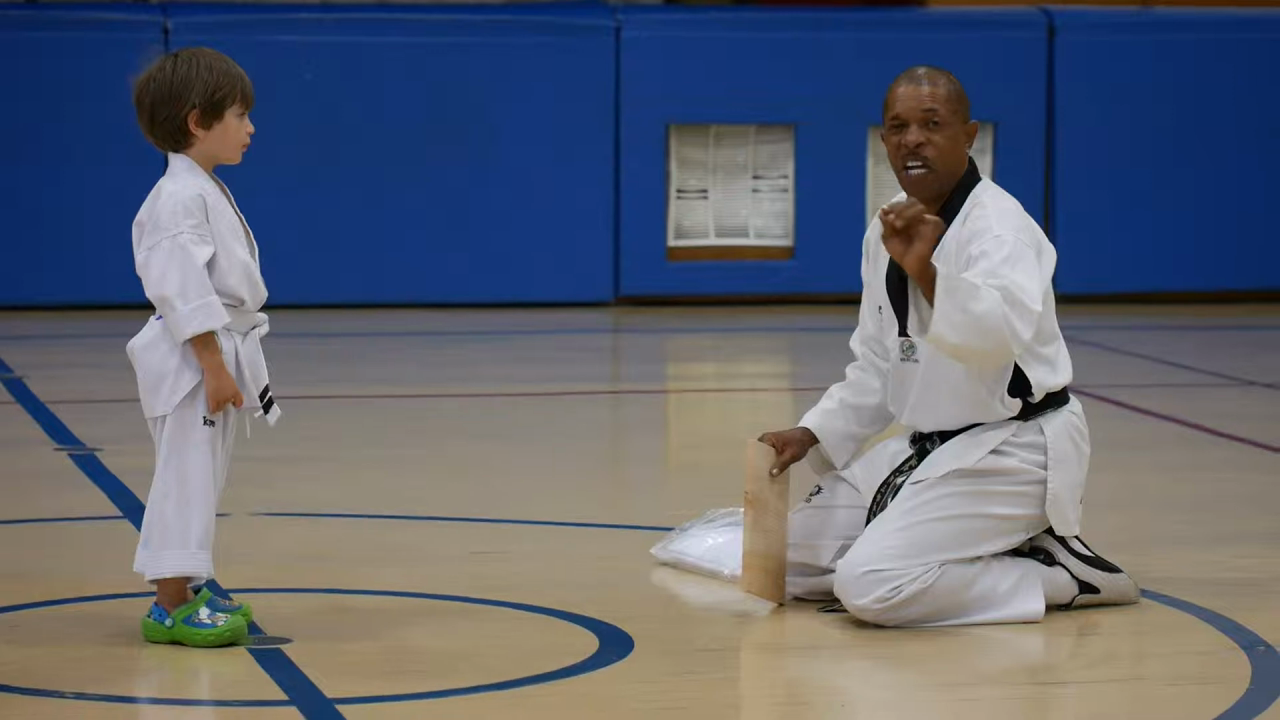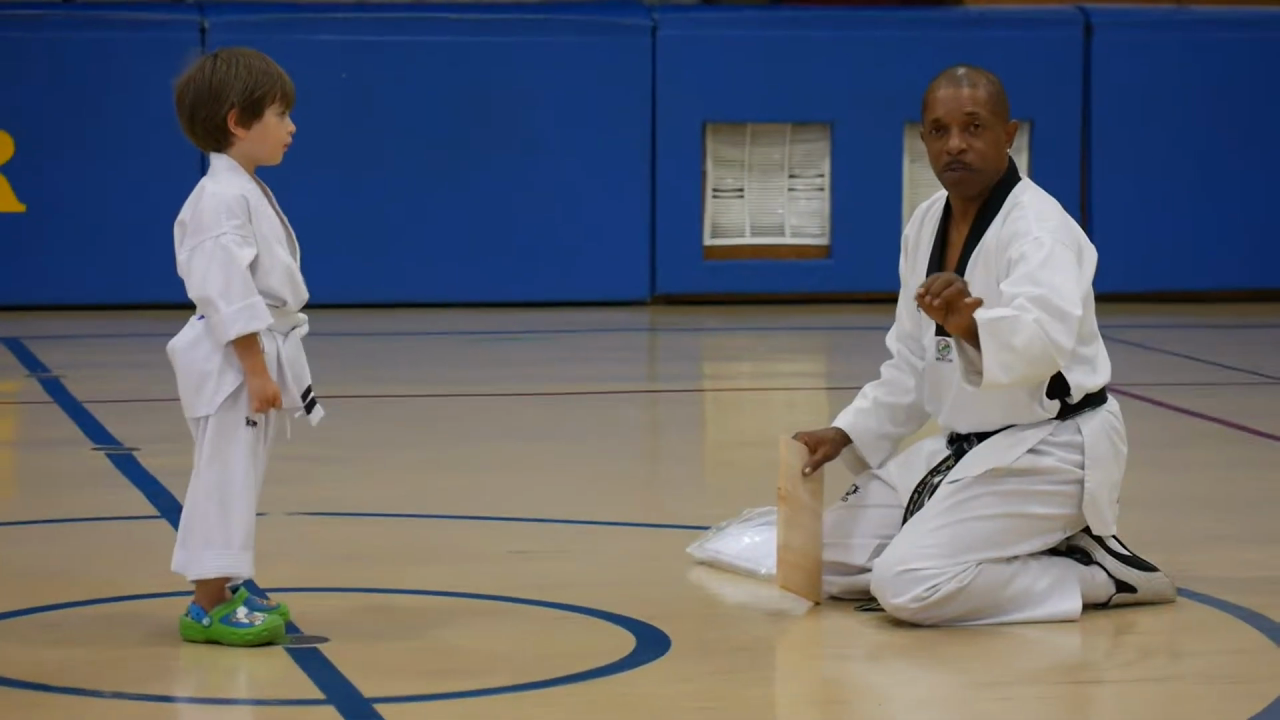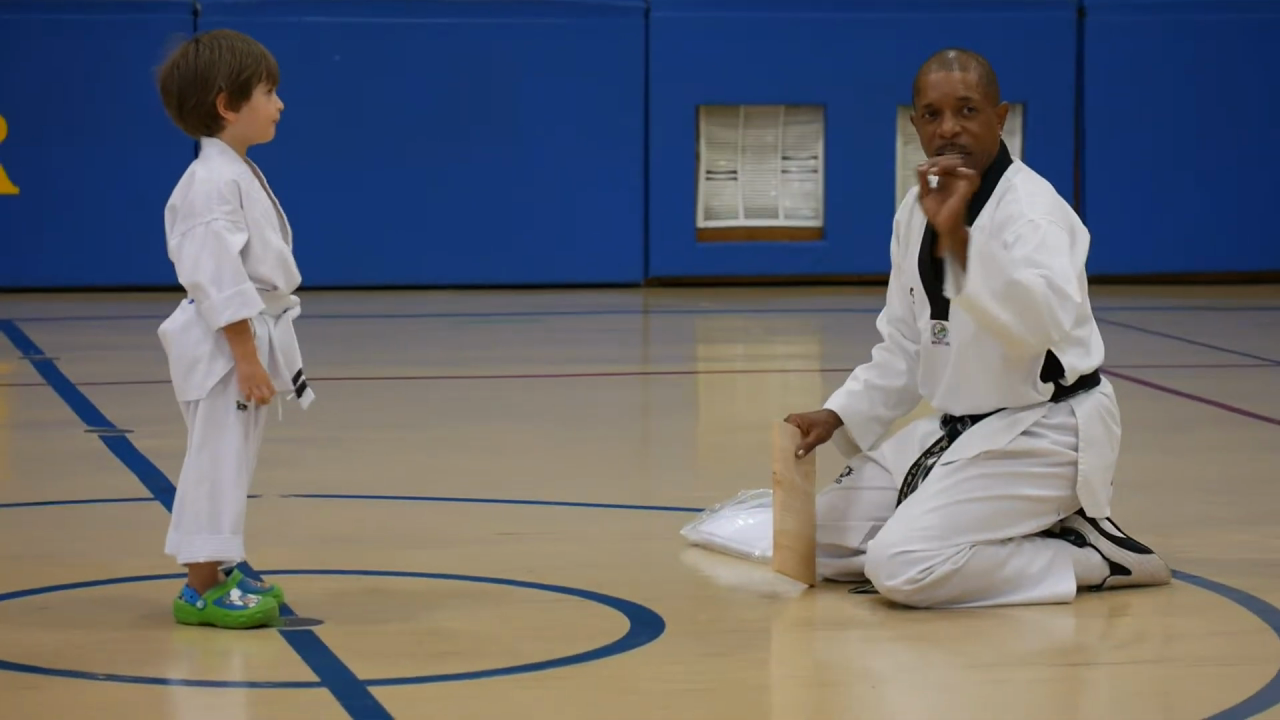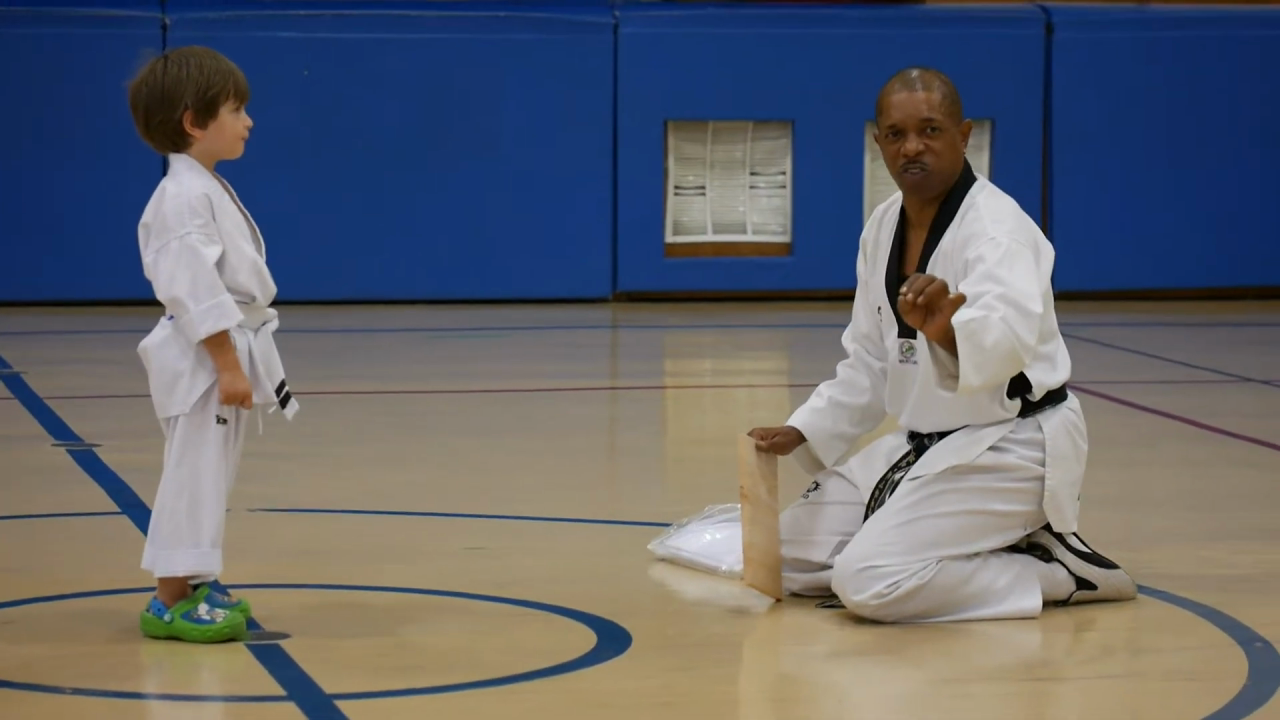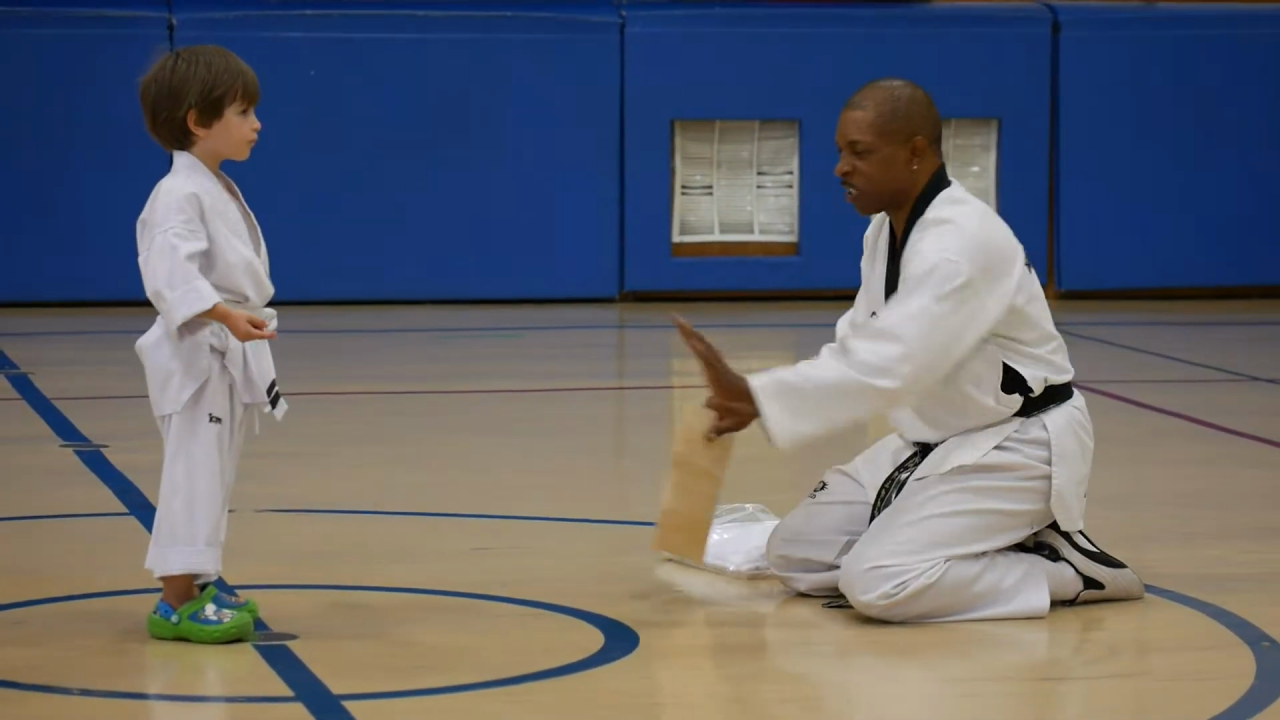
dt=1s
person 1, frame 1
left shoulder: (206, 192)
right shoulder: (180, 197)
right elbow: (183, 293)
right wrist: (215, 367)
left hip: (216, 357)
right hip: (194, 360)
left knee: (203, 476)
right knee: (186, 477)
left ankle: (189, 588)
right ankle: (171, 606)
person 1, frame 2
left shoulder: (247, 192)
right shoulder: (222, 197)
right elbow: (226, 294)
right wrist: (257, 370)
left hip: (256, 359)
right hip: (232, 361)
left knee: (239, 476)
right knee: (225, 476)
left ankle: (226, 587)
right ankle: (208, 605)
person 1, frame 3
left shoulder: (238, 174)
right shoulder: (213, 181)
right elbow: (218, 281)
right wrist: (247, 357)
left hip: (249, 342)
right hip: (224, 345)
left knee: (233, 460)
right knee: (216, 461)
left ankle: (221, 571)
right ankle: (201, 588)
person 1, frame 4
left shoulder: (209, 190)
right shoulder: (184, 197)
right elbow: (195, 292)
right wrist: (228, 364)
left hip: (226, 356)
right hip: (204, 358)
left knee: (212, 473)
right knee: (194, 474)
left ankle: (194, 584)
right ankle: (170, 600)
person 1, frame 5
left shoulder: (219, 190)
right shoulder: (180, 194)
right elbow: (169, 273)
left wrist: (240, 325)
right wrist: (226, 317)
left hip: (227, 353)
right hip: (198, 354)
left knee: (214, 473)
right knee: (194, 473)
left ankle: (198, 584)
right ankle: (177, 601)
person 2, frame 1
left shoulder: (999, 225)
right shoulder: (894, 224)
left elbow: (1000, 332)
right elbow: (878, 364)
left wrist: (923, 272)
right wrist: (813, 433)
left hip: (1013, 450)
right hip: (926, 445)
left knee: (869, 586)
right knee: (796, 563)
left ankle: (1061, 574)
right ankle: (1002, 553)
person 2, frame 2
left shoulder: (1040, 228)
right shoulder: (926, 223)
left elbow: (1041, 339)
right elbow: (911, 363)
left wrist: (971, 324)
right wrist: (847, 433)
left hip: (1049, 449)
right hip: (963, 445)
left knee: (906, 586)
right knee: (832, 559)
left ankle: (1095, 572)
right ankle: (1043, 552)
person 2, frame 3
left shoulder: (1033, 208)
right shoulder: (915, 207)
left elbow: (1038, 318)
right elbow: (905, 343)
left wrist: (959, 239)
right wrist: (838, 415)
left hip: (1040, 432)
right hip: (955, 428)
left knee: (900, 568)
right knee: (826, 544)
left ankle: (1090, 555)
right ankle: (1030, 535)
person 2, frame 4
left shoulder: (997, 228)
right shoulder: (883, 226)
left elbow: (1008, 339)
right elbow: (869, 363)
left wrist: (946, 330)
right wrist: (800, 432)
left hip: (1010, 447)
right hip: (925, 441)
left knee: (869, 583)
right knee: (793, 557)
left ankle: (1056, 569)
right ankle: (996, 548)
person 2, frame 5
left shoulder: (961, 243)
right shoulder: (887, 230)
left elbow: (883, 371)
right elbow: (856, 352)
left wrist: (751, 391)
right wrist: (753, 399)
left hip: (1016, 446)
right hip: (938, 441)
left knee: (877, 584)
right knee: (794, 556)
left ankle: (1064, 567)
right ankle: (1009, 548)
